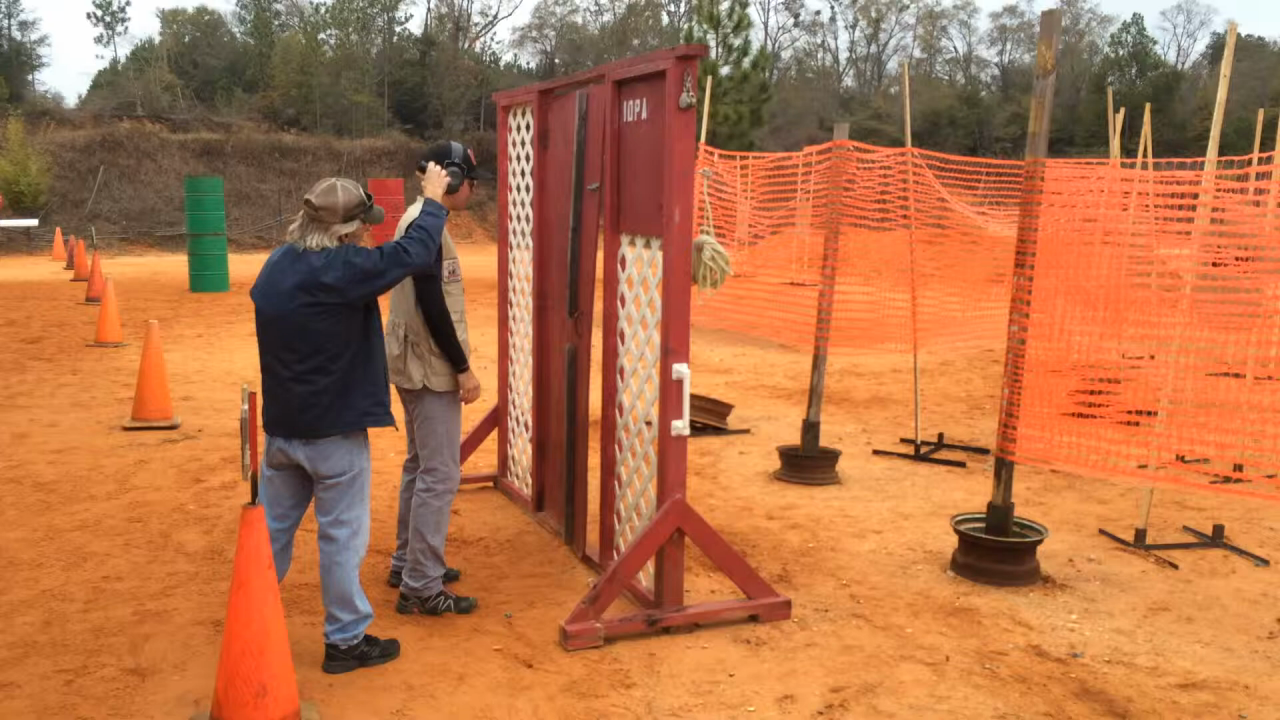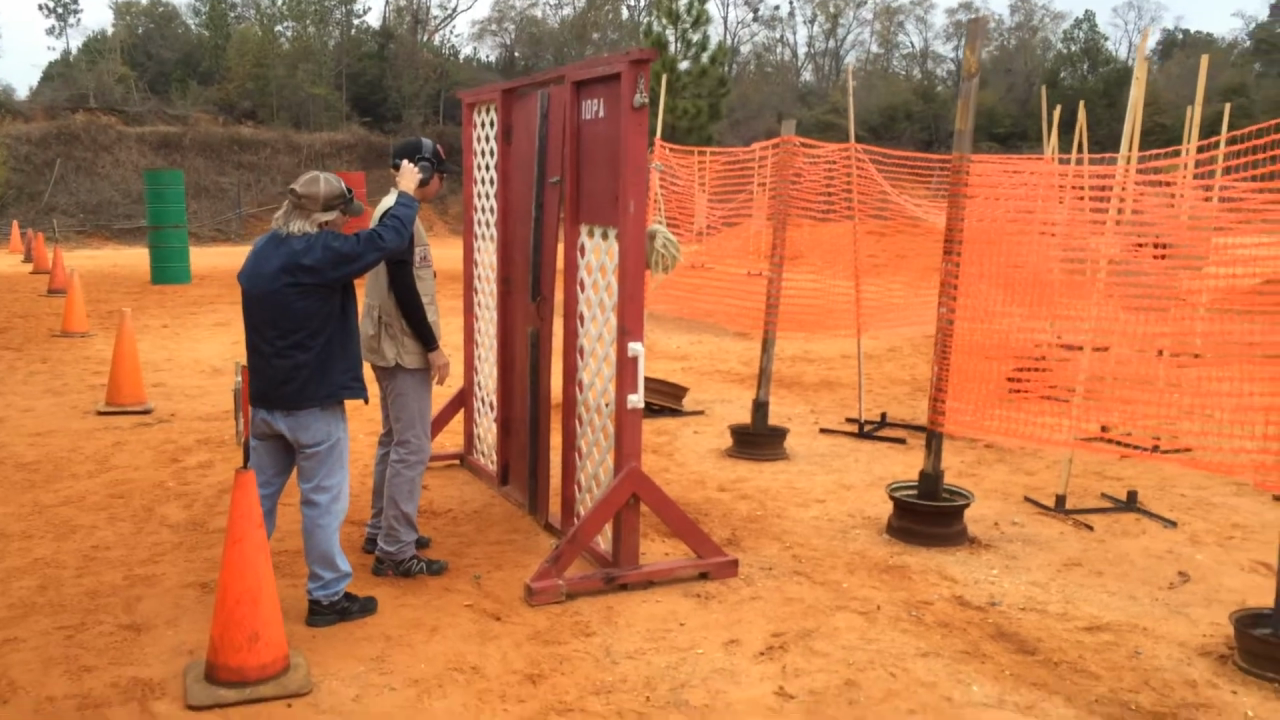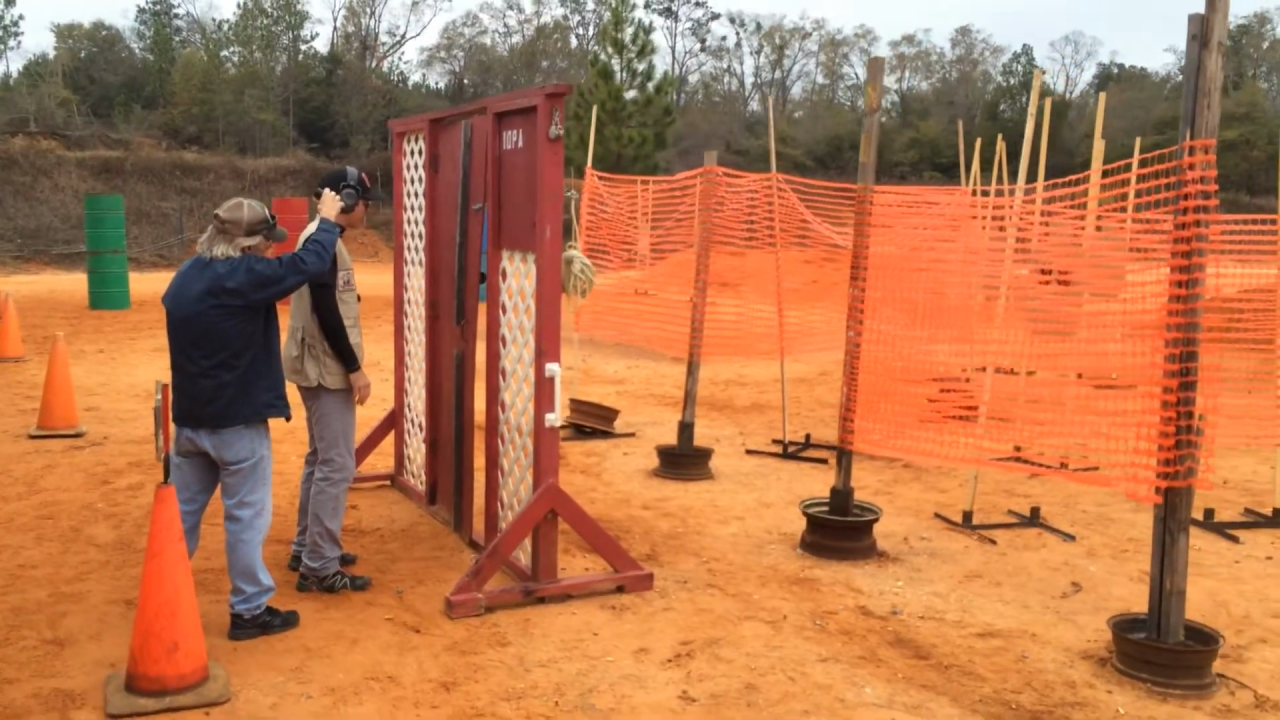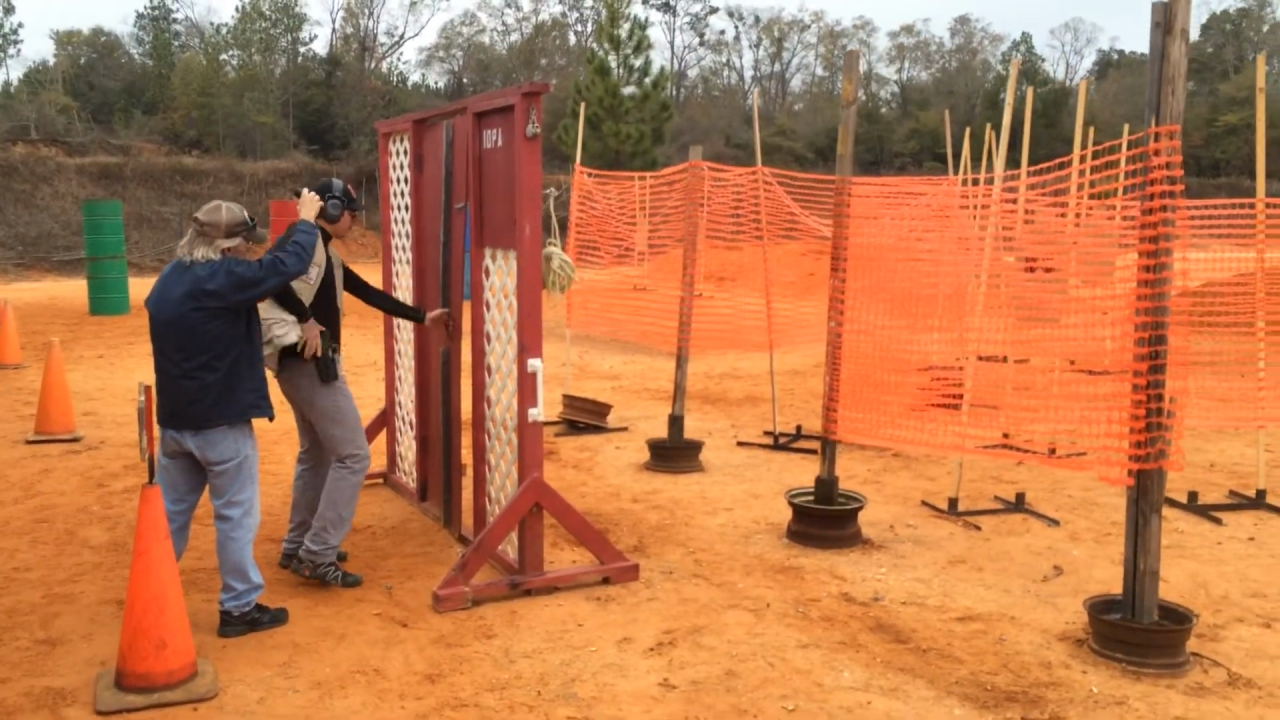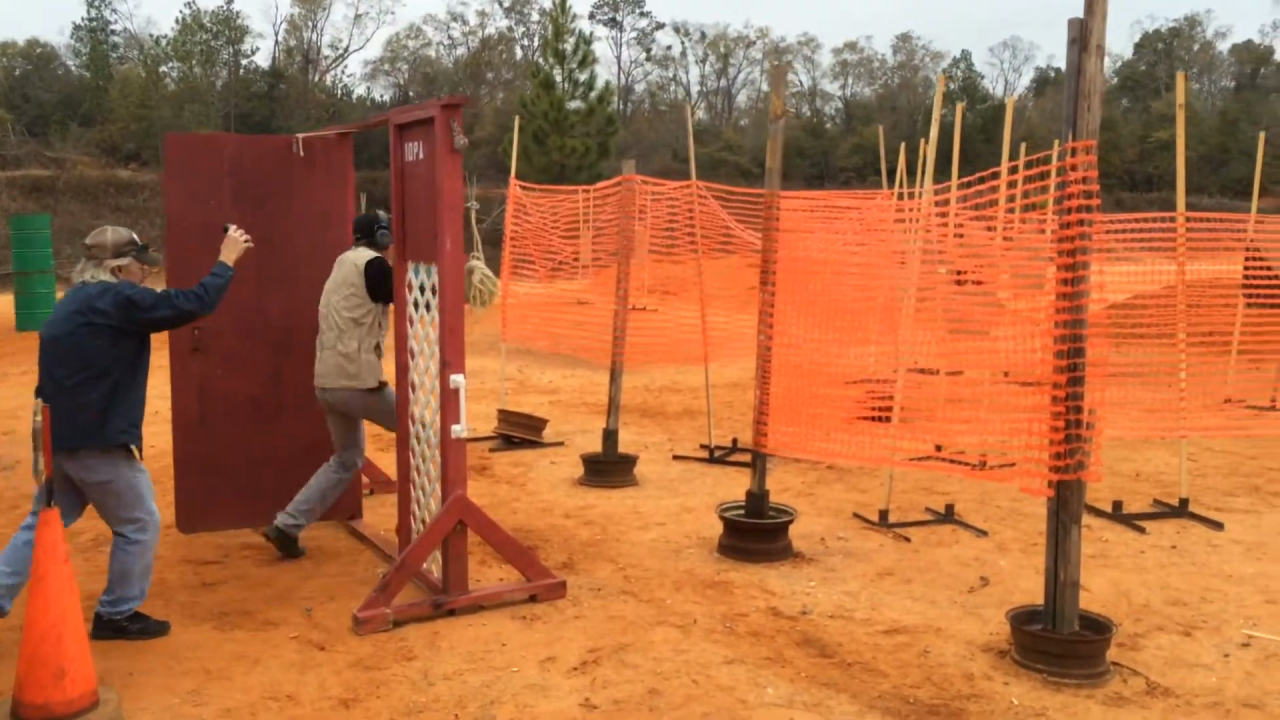
dt=1s
person 1, frame 1
left shoulder: (276, 264)
right shoulder: (343, 269)
right elbow: (415, 252)
right wrist: (432, 199)
left hip: (281, 424)
right hip: (334, 430)
left knee: (272, 529)
right knee: (342, 536)
right ankle: (346, 641)
person 1, frame 2
left shoulder: (261, 251)
right shoulder: (322, 253)
right elbow: (389, 239)
right wrist: (406, 195)
left hip: (264, 398)
right hip: (313, 402)
left knee: (258, 495)
right knee: (323, 501)
right ankle: (327, 596)
person 1, frame 3
left shoulder: (186, 276)
right shoulder: (245, 276)
right elbow: (310, 263)
right wrist: (327, 221)
left hip: (190, 417)
right hip: (238, 421)
left knee: (182, 511)
right knee: (246, 516)
right ankle: (250, 611)
person 1, frame 4
left shoulder: (168, 279)
right shoulder: (226, 278)
right elbow: (291, 263)
right wrist: (306, 219)
left hip: (175, 420)
right hip: (222, 421)
left knee: (171, 511)
right knee: (237, 514)
right ankle: (239, 608)
person 1, frame 5
left shoulder: (73, 304)
right shoulder: (116, 299)
right elbow: (193, 304)
right wrist: (227, 260)
left hip: (58, 439)
right hip: (97, 443)
left knee: (42, 527)
right knee: (139, 526)
right ankle: (117, 614)
person 2, frame 1
left shoulder: (420, 220)
right elbow: (430, 303)
left wrist: (454, 365)
right wrist: (463, 368)
left hip: (419, 365)
right hip: (430, 368)
left knee: (421, 467)
right knee: (440, 475)
left ankle: (408, 564)
right ankle: (420, 587)
person 2, frame 2
left shoulder: (394, 211)
right shoulder: (397, 213)
right elbow: (402, 288)
left wrist: (425, 344)
right wrist: (433, 347)
left hip: (394, 346)
right hip: (403, 348)
left knee: (395, 440)
right knee: (412, 446)
left ankle: (382, 531)
right ankle: (394, 551)
person 2, frame 3
left shoulder: (320, 238)
right elbow: (325, 311)
left wrist: (348, 366)
right wrist: (354, 368)
left hip: (320, 368)
right hip: (327, 369)
left knee: (321, 459)
right knee: (337, 465)
left ankle: (308, 548)
right ankle: (319, 566)
person 2, frame 4
left shoulder: (329, 255)
left elbow: (370, 294)
left wrist: (423, 316)
right wrist: (305, 320)
left hip: (304, 366)
right hip: (308, 365)
left knee: (316, 456)
right knee: (353, 457)
left ankle: (298, 546)
right ankle: (319, 554)
person 2, frame 5
left shoulder: (345, 262)
right shoulder: (373, 264)
left hip: (327, 381)
right hip: (356, 377)
left knee: (347, 459)
left ankle: (285, 526)
